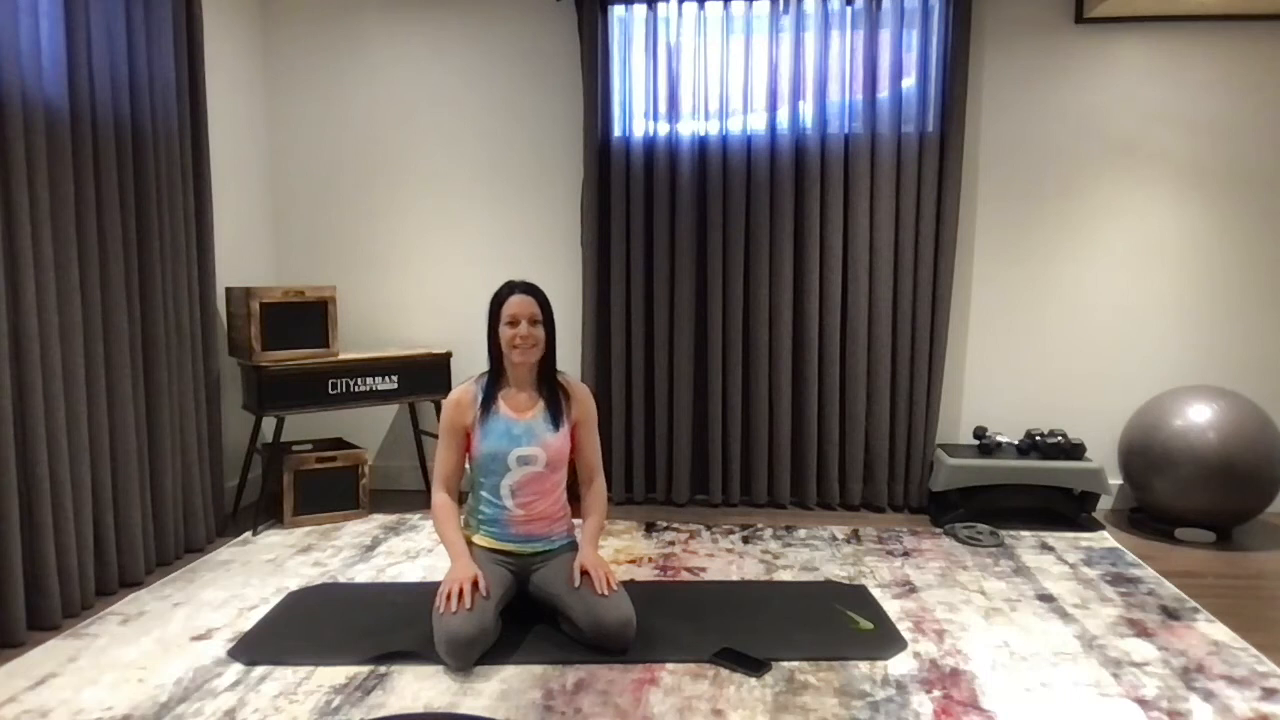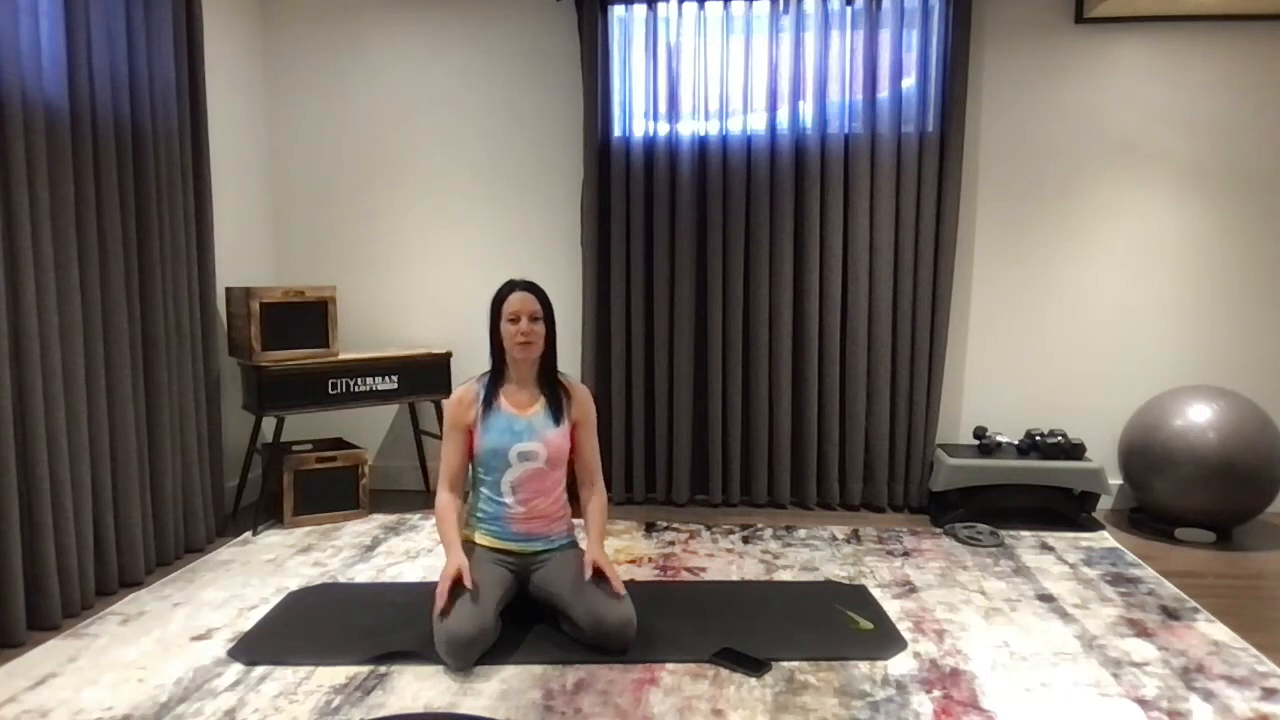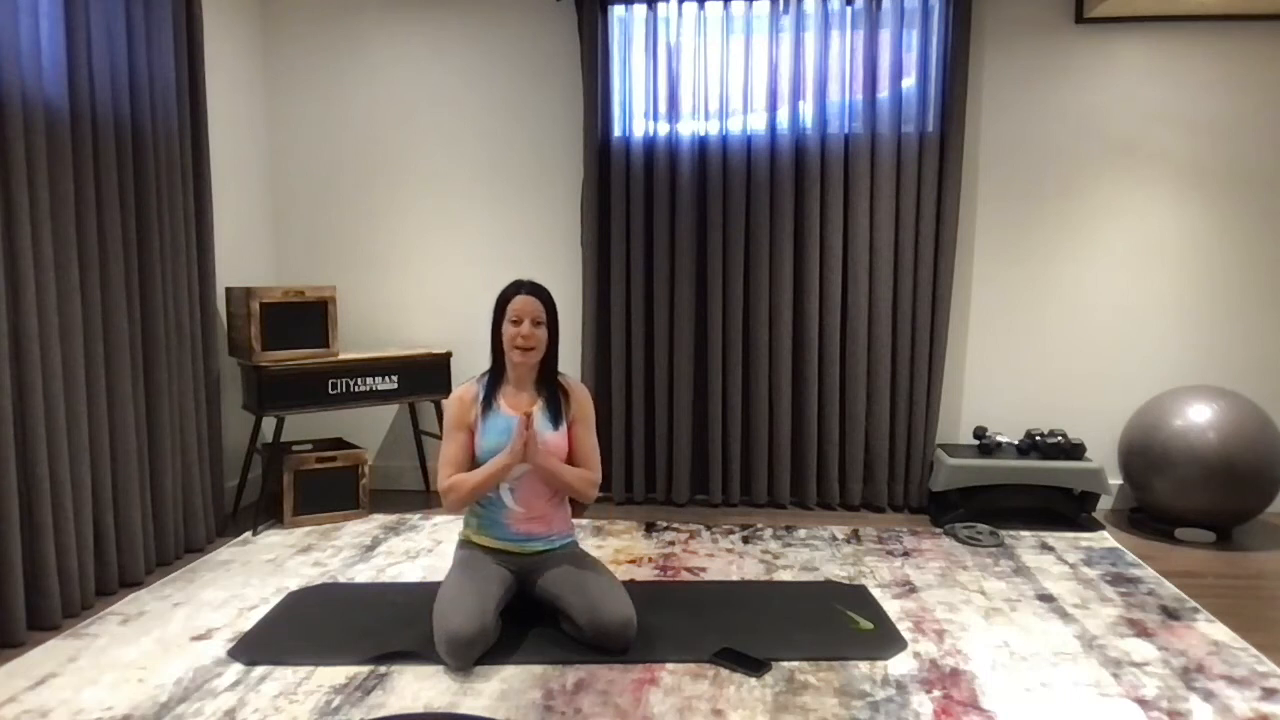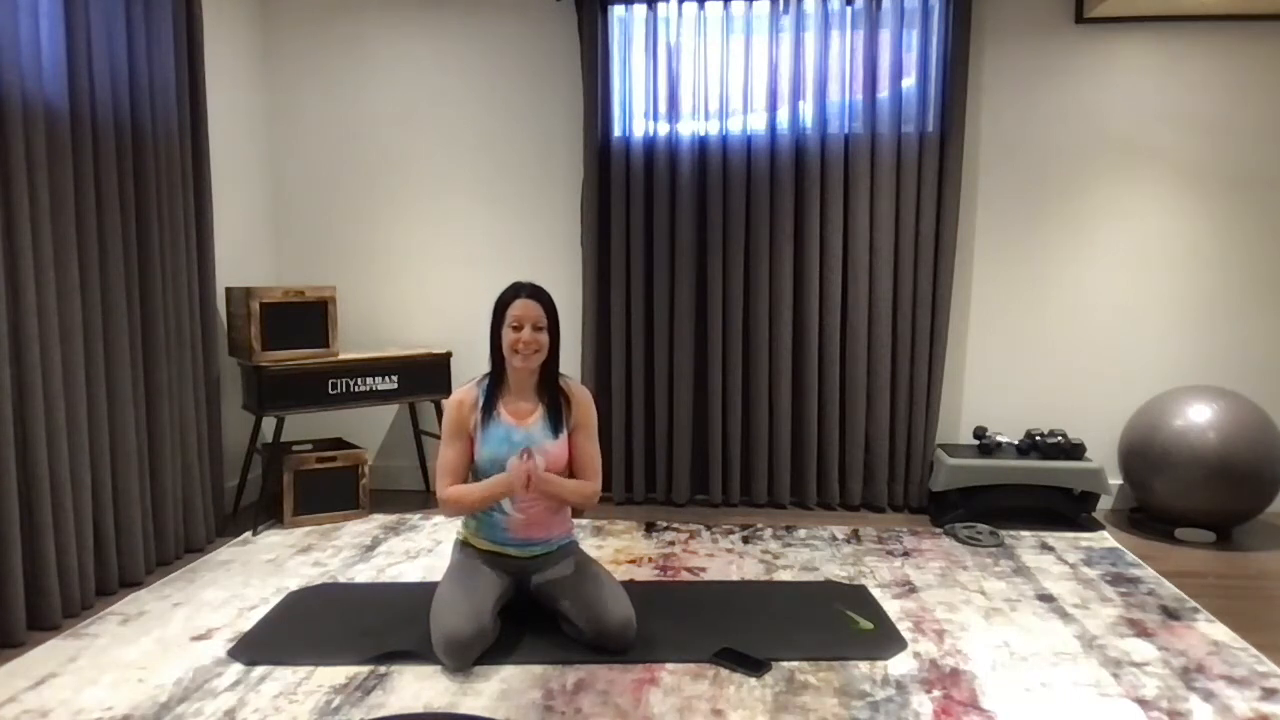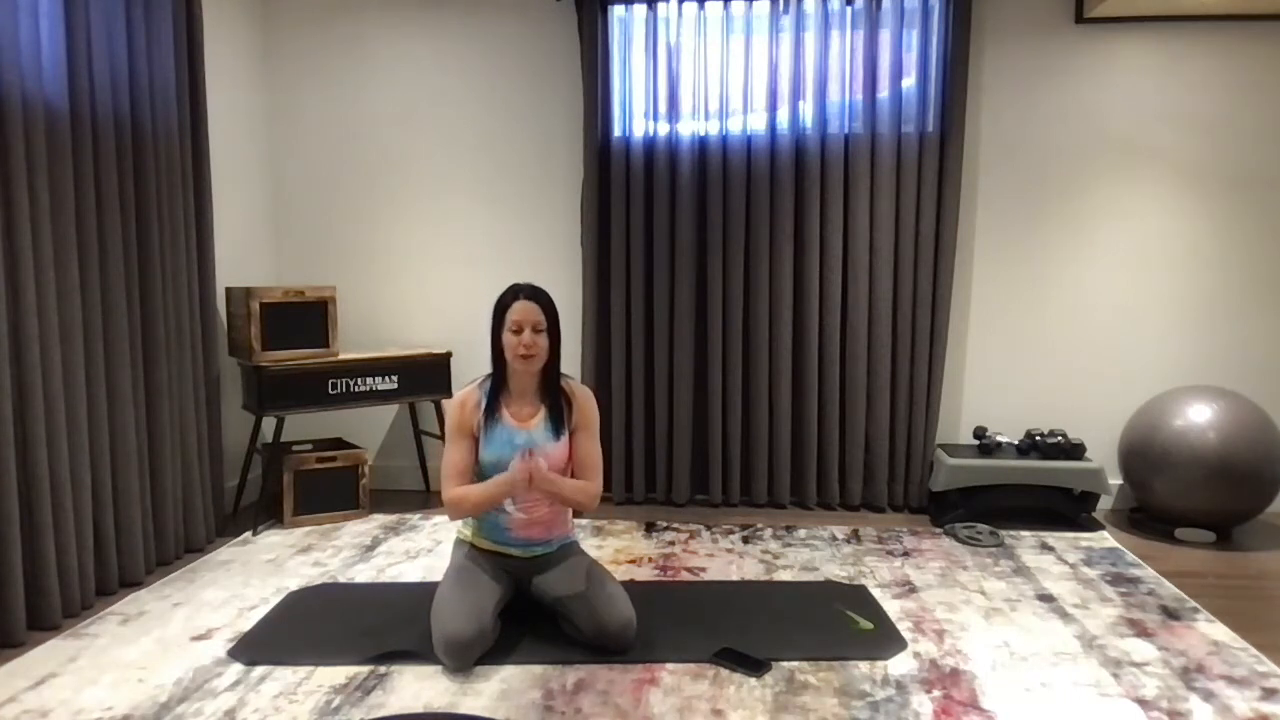
dt=1s
person 1, frame 1
left shoulder: (574, 397)
right shoulder: (464, 402)
left elbow: (593, 481)
right elbow: (443, 491)
left wrist: (589, 545)
right wrist: (460, 558)
left hip: (556, 547)
right hip: (487, 548)
left knee: (617, 627)
right knee: (458, 641)
left ankle: (537, 597)
right ankle: (500, 601)
person 1, frame 2
left shoulder: (574, 397)
right shoulder: (468, 400)
left elbow: (591, 483)
right elbow: (449, 489)
left wrist: (596, 543)
right wrist: (454, 551)
left hip: (555, 547)
right hip: (487, 547)
left knee: (618, 628)
right knee: (458, 643)
left ankle: (535, 596)
right ankle: (501, 601)
person 1, frame 3
left shoulder: (572, 396)
right shoulder: (467, 399)
left elbow: (590, 487)
right elbow: (450, 495)
left wrist: (538, 456)
right wrist: (509, 456)
left hip: (555, 548)
right hip: (485, 548)
left knee: (619, 627)
right knee: (459, 642)
left ankle: (534, 595)
right ankle: (503, 598)
person 1, frame 4
left shoulder: (574, 400)
right shoulder: (466, 403)
left elbow: (590, 493)
right elbow: (447, 500)
left wrist: (539, 478)
right wrist: (508, 480)
left hip: (555, 550)
right hip: (483, 551)
left knee: (618, 629)
right knee: (456, 644)
left ankle: (537, 597)
right ankle: (501, 600)
person 1, frame 5
left shoulder: (576, 400)
right shoulder: (468, 404)
left elbow: (591, 497)
right elbow: (454, 504)
left wrist: (540, 477)
right wrist: (512, 478)
left hip: (555, 550)
right hip: (483, 550)
left knee: (619, 629)
right knee: (456, 645)
left ankle: (533, 595)
right ankle: (503, 598)
